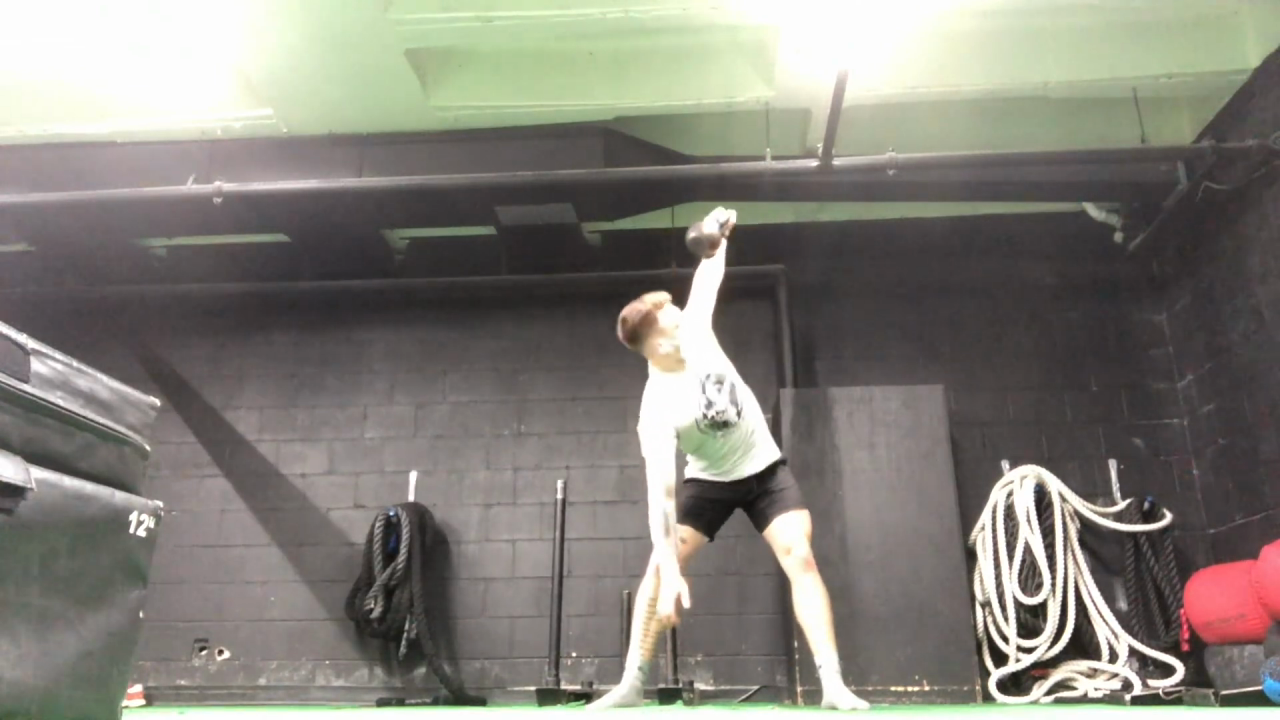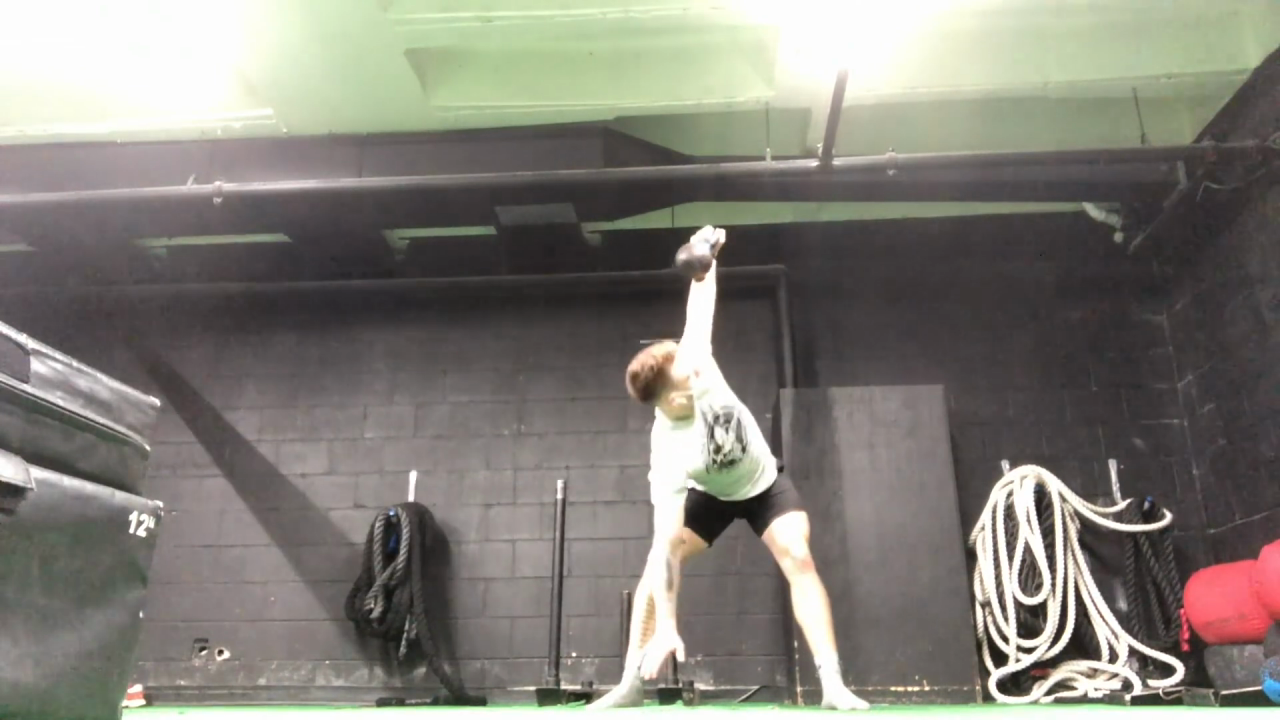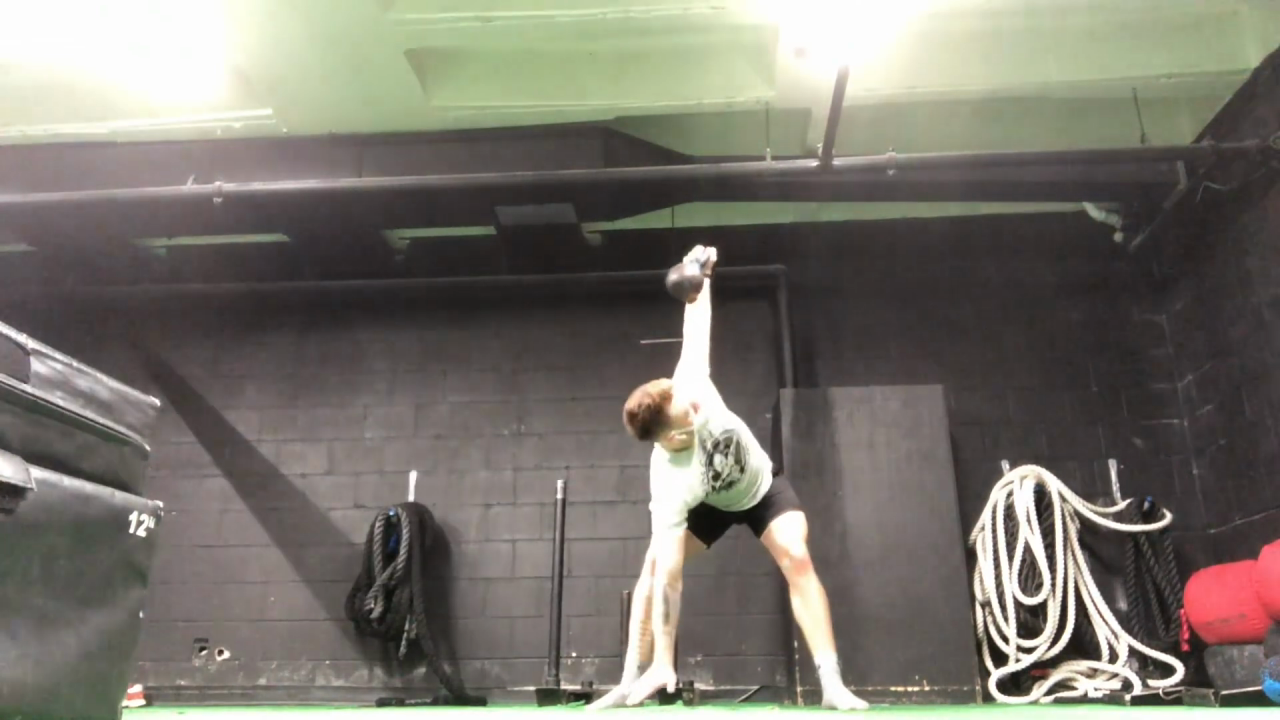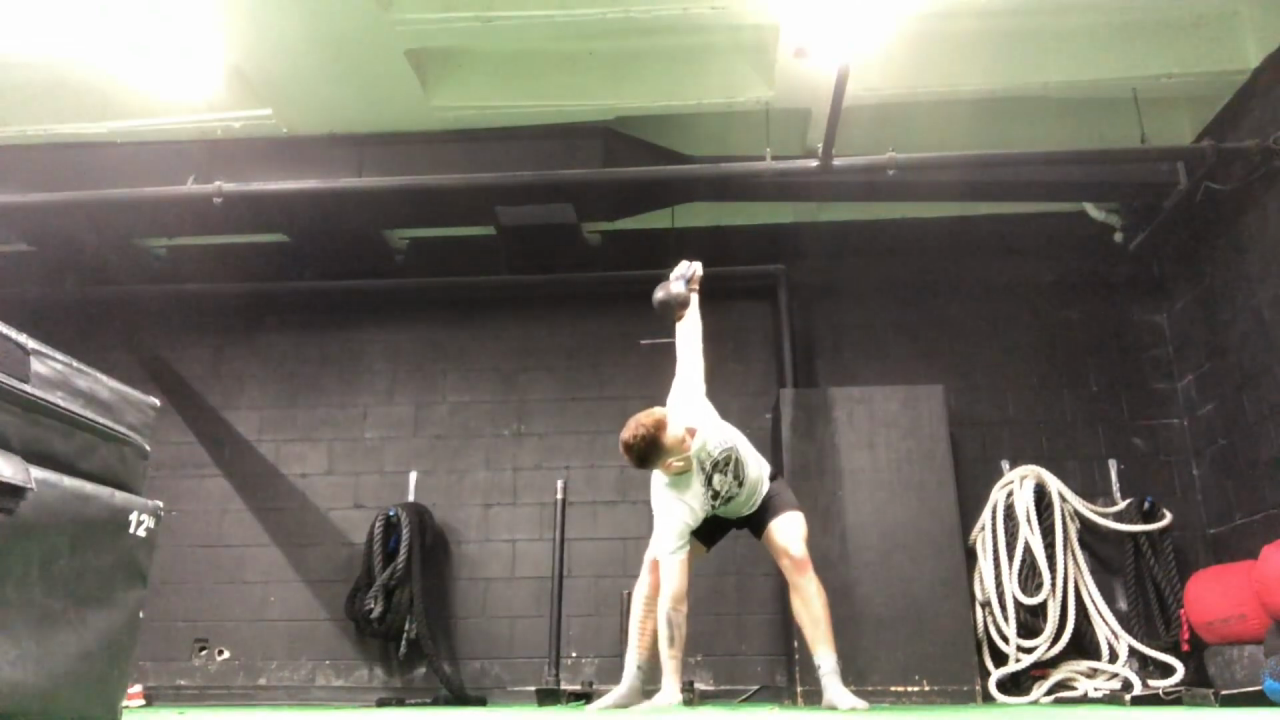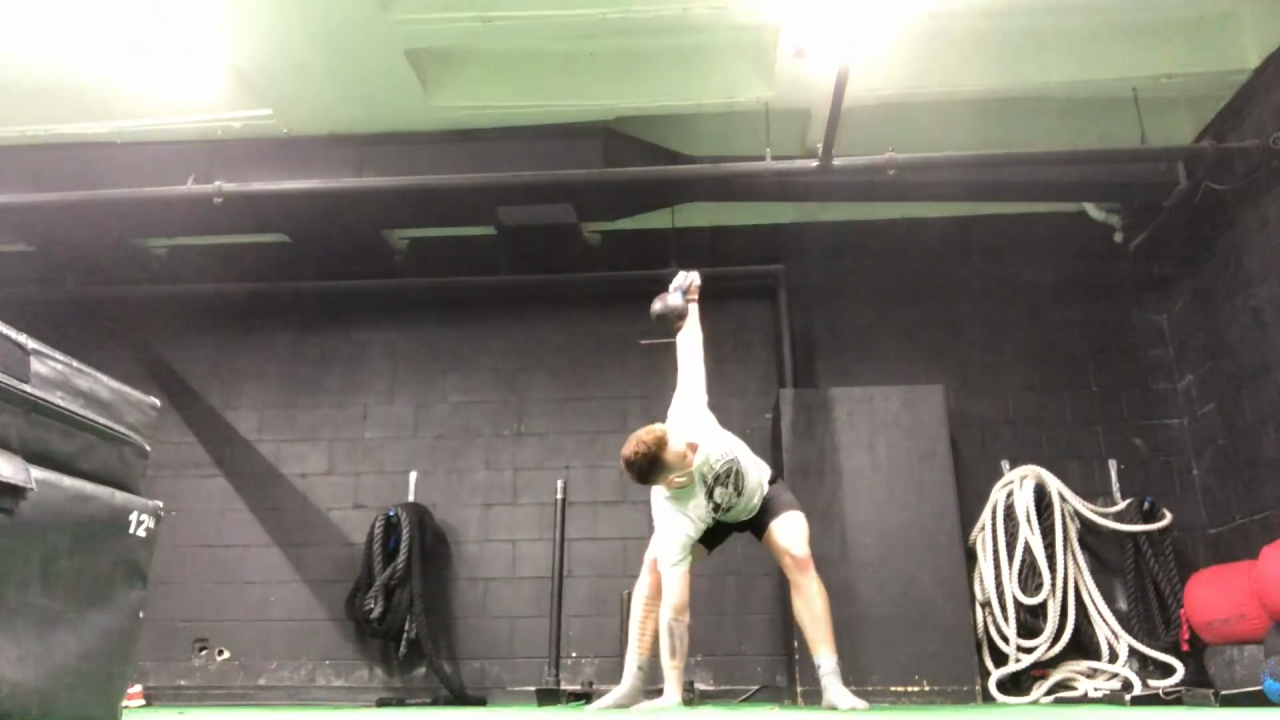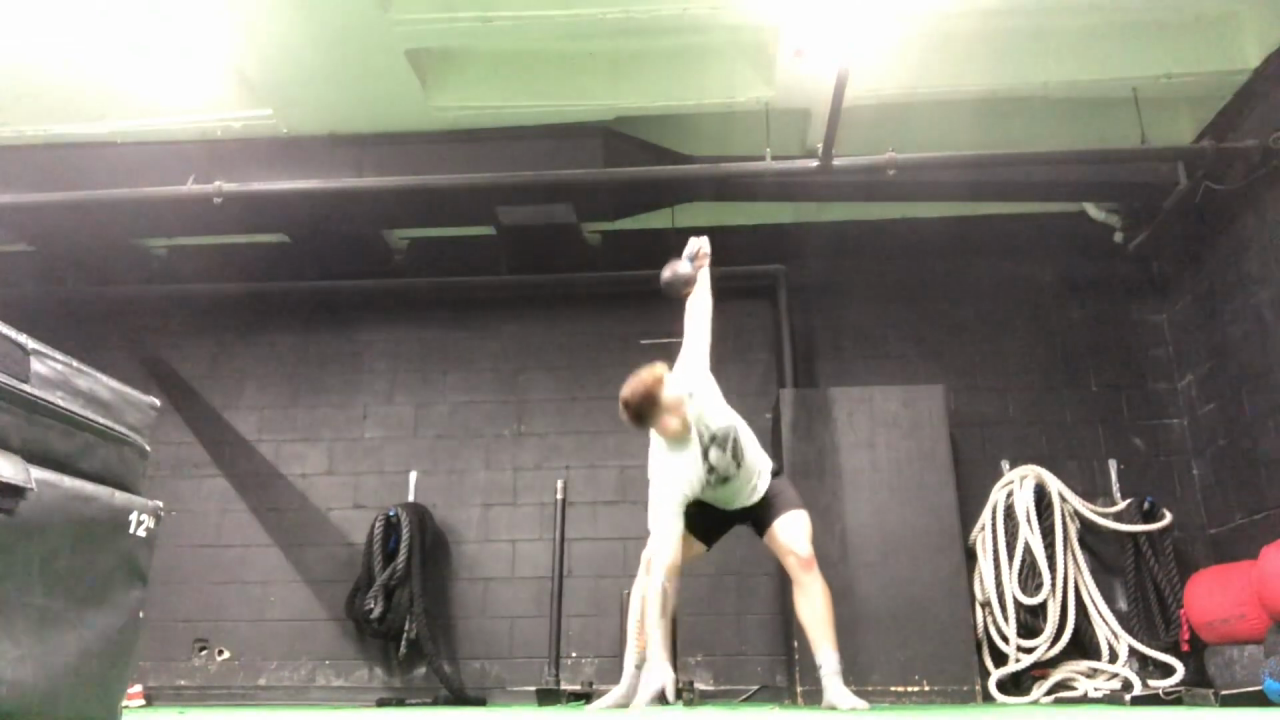
dt=0.4s
person 1, frame 1
left shoulder: (693, 334)
right shoulder: (658, 409)
left elbow: (707, 278)
right elbow: (660, 491)
right wrist: (671, 575)
left hip: (766, 468)
right hip: (709, 481)
left knee: (799, 557)
right knee: (661, 563)
left ankle: (833, 684)
right ankle: (632, 683)
person 1, frame 2
left shoulder: (692, 368)
right shoulder: (670, 453)
left elbow: (700, 306)
right elbow: (667, 543)
left wrist: (706, 257)
right wrist: (665, 628)
left hip: (766, 480)
right hip: (711, 494)
left knee: (798, 558)
right knee: (659, 559)
left ankle: (833, 684)
right ankle: (632, 682)
person 1, frame 3
left shoulder: (689, 388)
right shoulder: (671, 485)
left elbow: (696, 329)
right elbow: (670, 576)
left wrist: (701, 277)
right wrist: (662, 662)
left hip: (763, 485)
right hip: (710, 504)
left knee: (796, 557)
right knee: (654, 563)
left ankle: (832, 684)
right ankle: (631, 679)
person 1, frame 4
left shoulder: (685, 408)
right shoulder: (673, 507)
left elbow: (688, 347)
right elbow: (673, 598)
left wrist: (690, 292)
right wrist: (671, 685)
left hip: (761, 486)
right hip: (711, 510)
left knee: (796, 558)
right knee: (654, 567)
left ankle: (831, 684)
right ankle: (632, 683)
person 1, frame 5
left shoulder: (686, 421)
right shoulder: (674, 518)
left elbow: (690, 358)
right elbow: (674, 608)
left wrist: (689, 302)
right wrist: (672, 692)
left hip: (761, 488)
right hip: (714, 515)
left knee: (798, 557)
right knee: (653, 567)
left ankle: (832, 683)
right ankle: (633, 683)
person 1, frame 6
left shoulder: (691, 382)
right shoulder: (668, 471)
left elbow: (697, 321)
right elbow: (662, 568)
left wrist: (700, 268)
right wrist: (659, 658)
left hip: (763, 484)
right hip: (708, 502)
left knee: (802, 557)
right knee: (650, 564)
left ankle: (833, 684)
right ankle: (632, 683)
